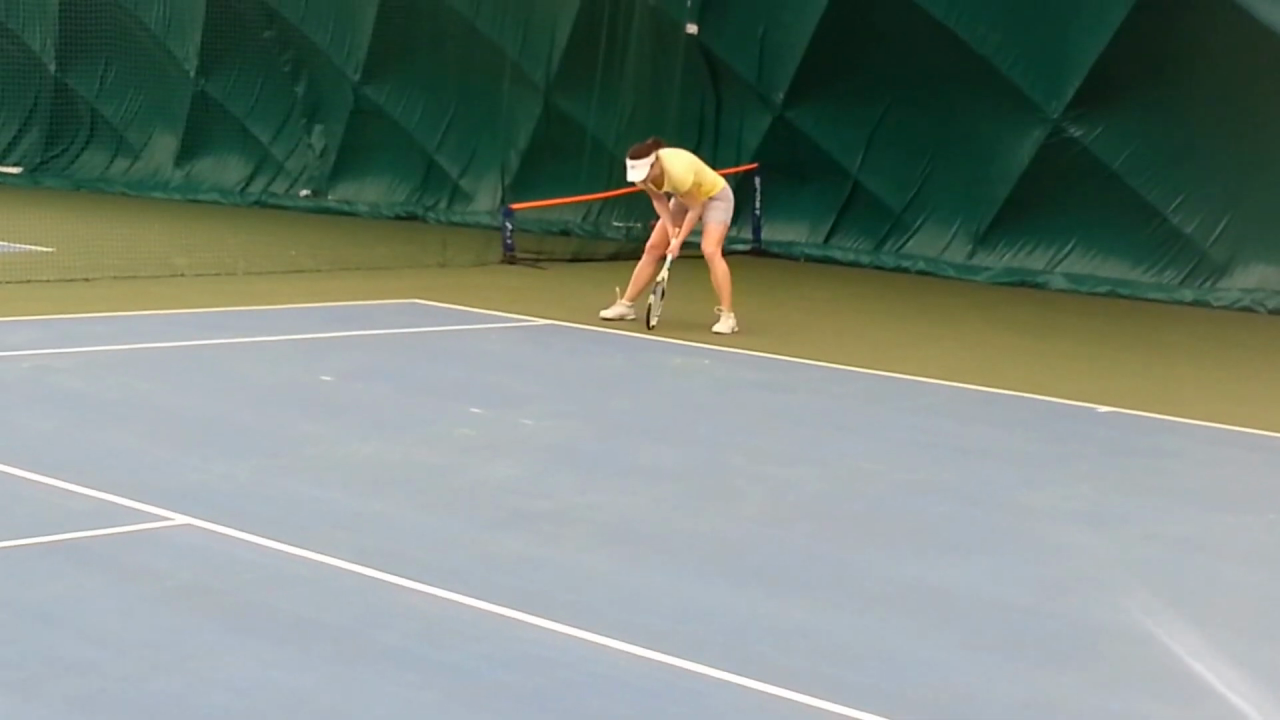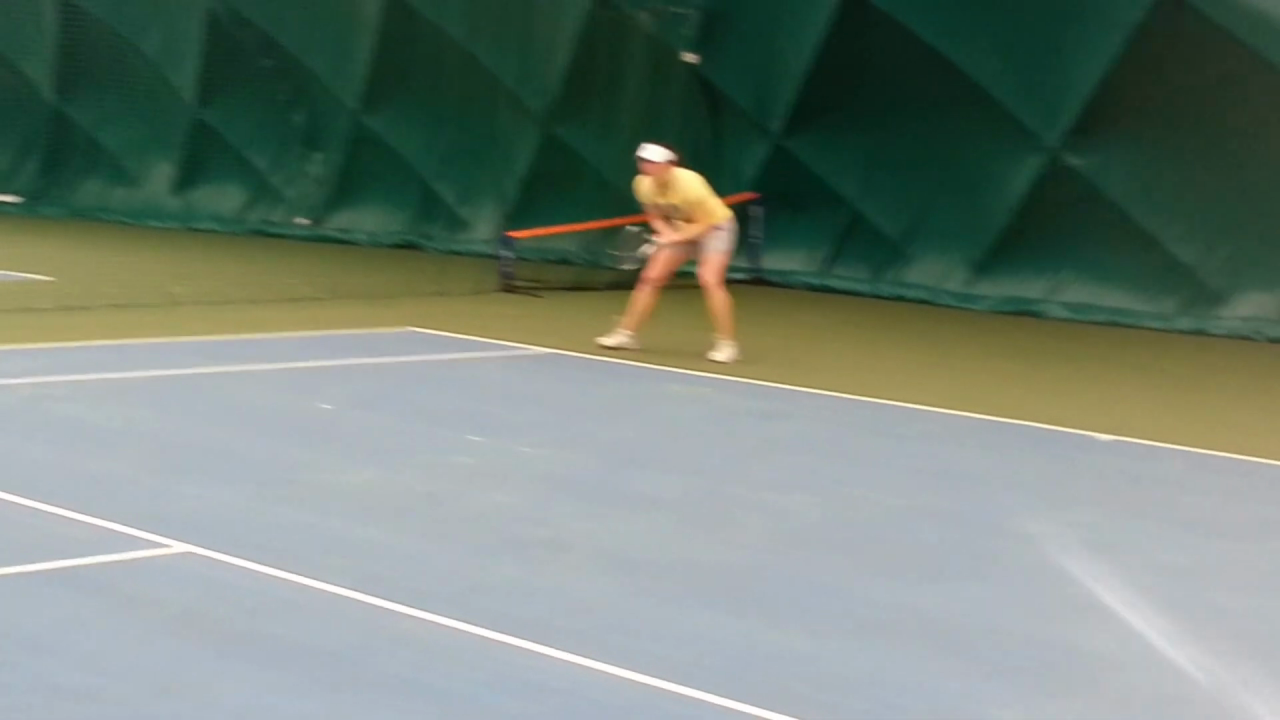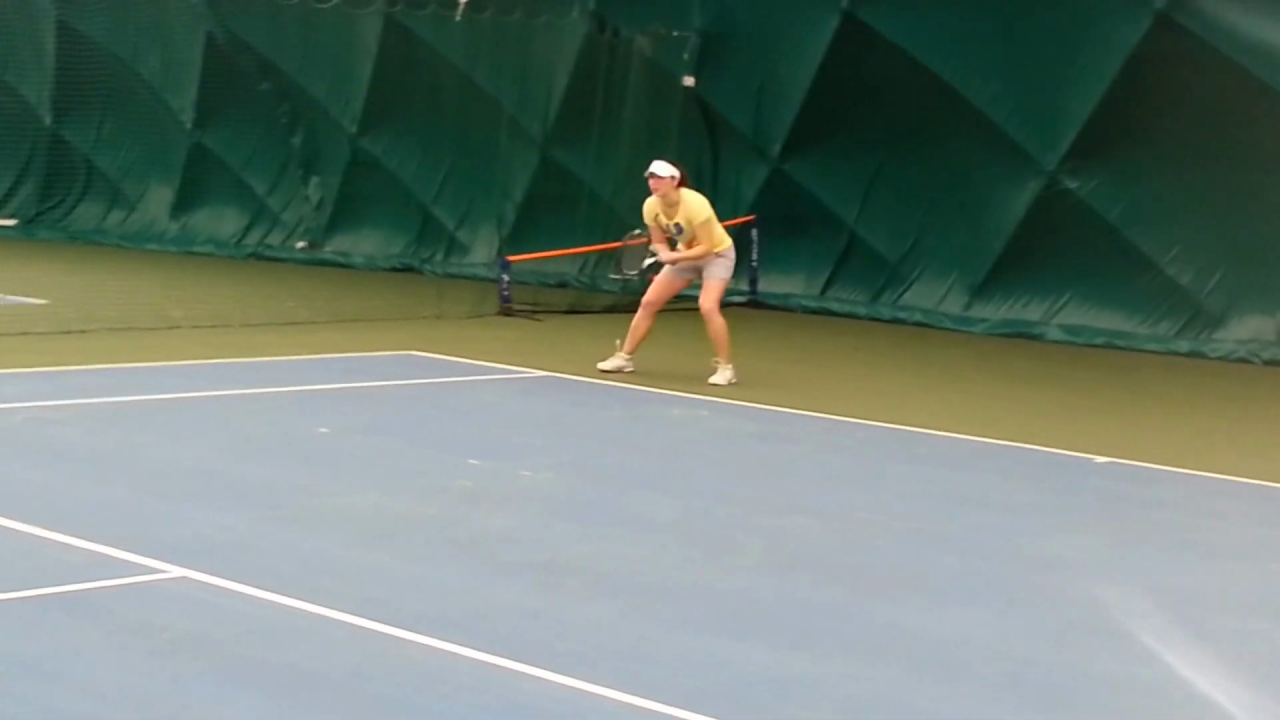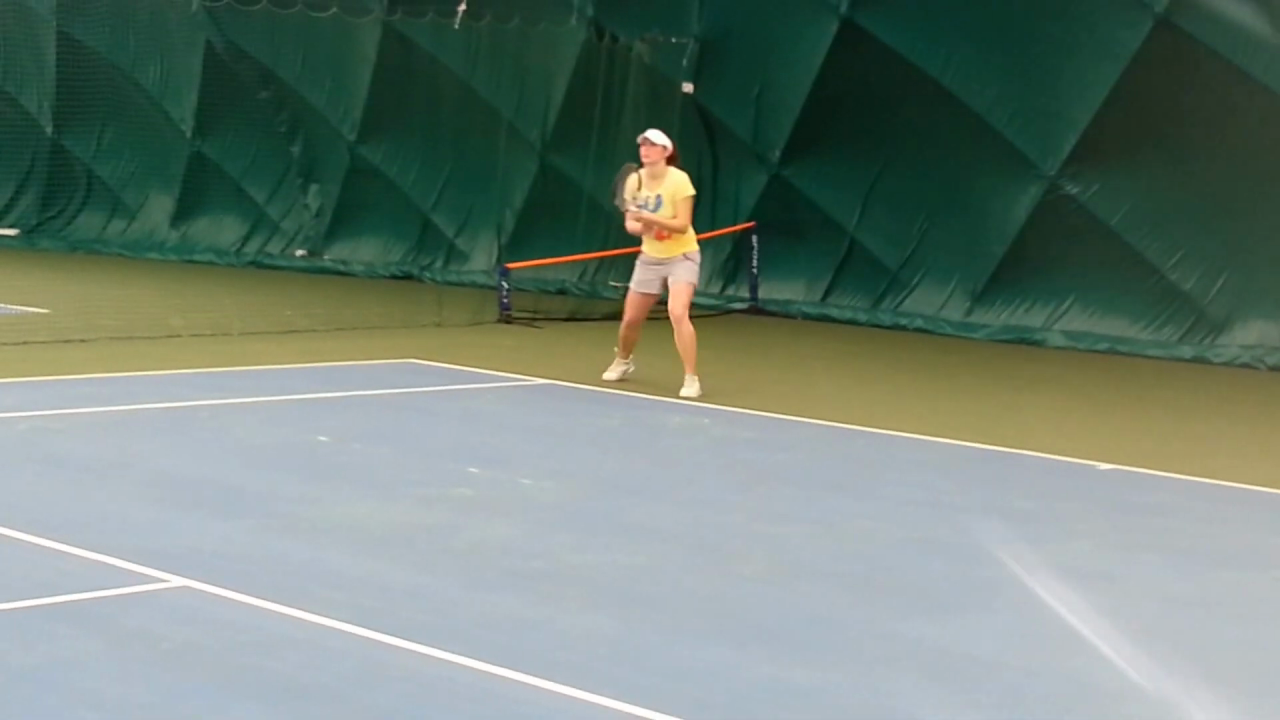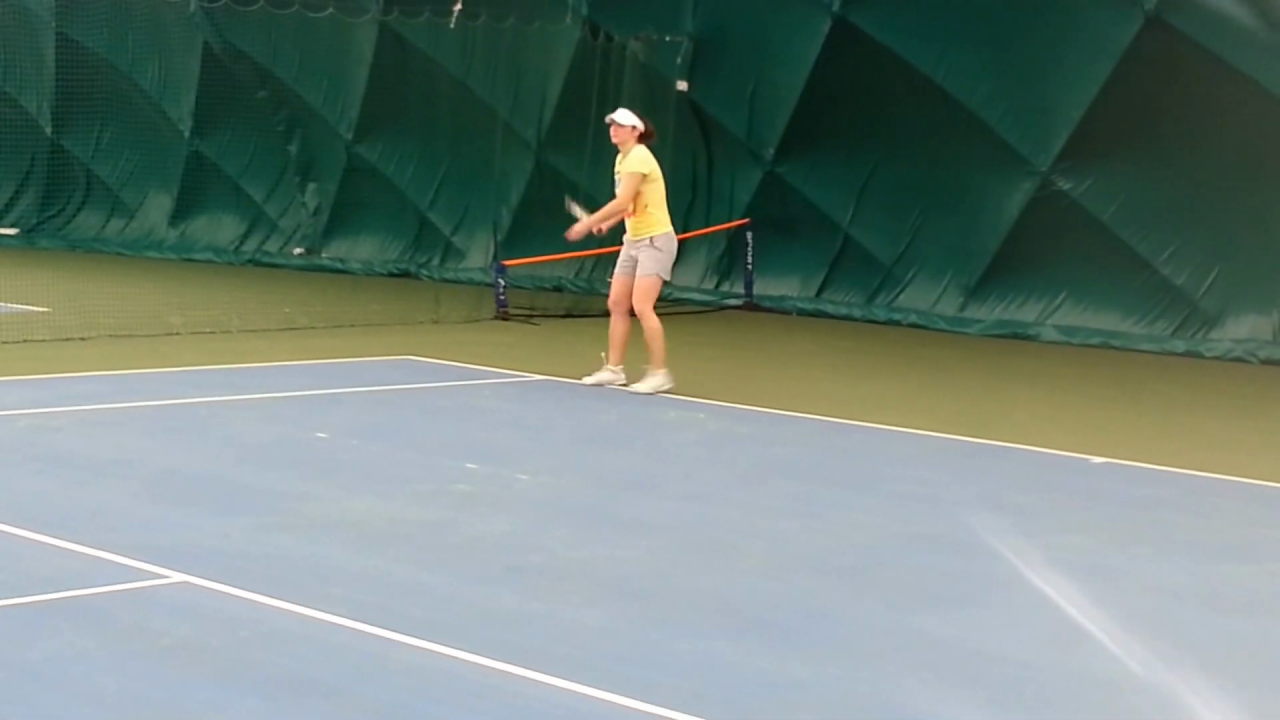
dt=1s
person 1, frame 1
left shoulder: (677, 170)
right shoulder: (639, 171)
left elbow: (696, 207)
right elbow: (659, 200)
left wrist: (679, 241)
right wrist: (670, 226)
left hip: (715, 196)
right hip: (684, 198)
left knee: (710, 251)
right knee: (653, 248)
left ankle: (727, 316)
right ankle: (626, 304)
person 1, frame 2
left shoulder: (688, 182)
right shoulder: (644, 185)
left elbow: (703, 224)
right elbow: (657, 219)
left wrist: (674, 239)
right wrist: (667, 234)
left hip: (716, 225)
right hip: (684, 228)
left knee: (710, 280)
right knee: (651, 278)
left ankle: (726, 343)
right ankle: (626, 333)
person 1, frame 3
left shoulder: (695, 204)
right shoulder: (651, 206)
left elbow: (706, 247)
right elbow: (659, 242)
left wrist: (676, 257)
right wrist: (665, 254)
left hip: (717, 254)
right hip: (685, 253)
left knee: (708, 307)
right knee: (648, 303)
left ankle: (725, 367)
right ankle: (624, 357)
person 1, frame 4
left shoulder: (679, 180)
right shoulder: (634, 181)
left elbow: (683, 224)
right elbow: (631, 223)
left wrist: (650, 217)
right wrist: (640, 227)
left hip: (682, 257)
right hip: (650, 259)
left knee: (677, 313)
right knee: (630, 319)
left ankle: (691, 379)
right ankle: (623, 361)
person 1, frame 5
left shoulder: (639, 158)
right shoulder: (622, 159)
left elbow: (622, 201)
left wrist: (587, 223)
right wrist: (608, 222)
left hip: (656, 240)
right hip: (634, 241)
left knee: (642, 307)
right knee: (617, 306)
left ankle: (659, 373)
right ankle: (614, 369)
